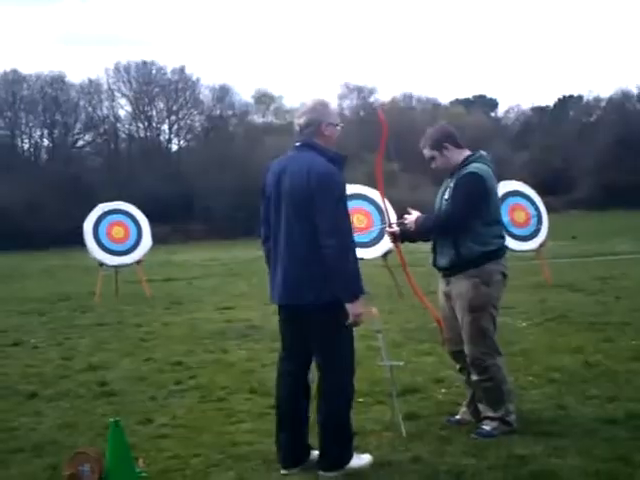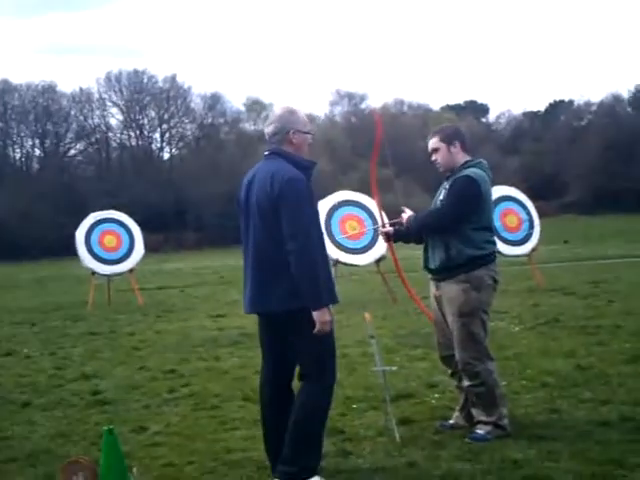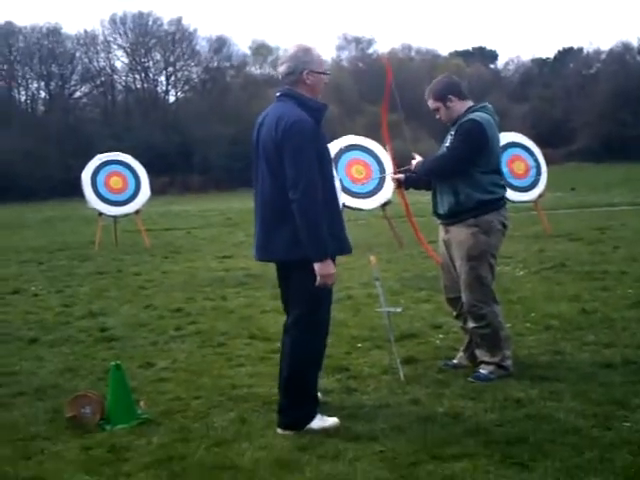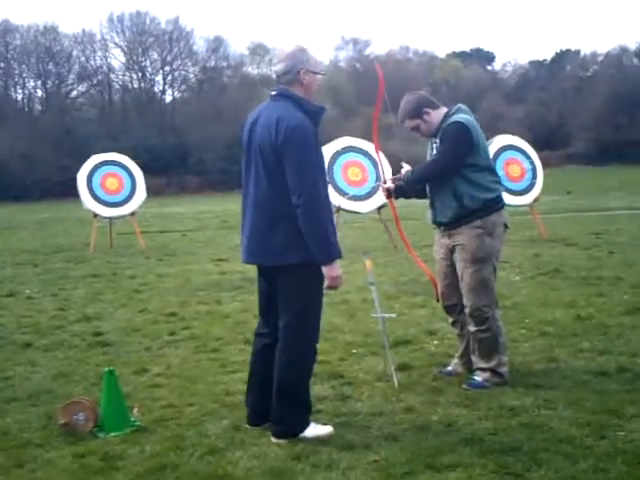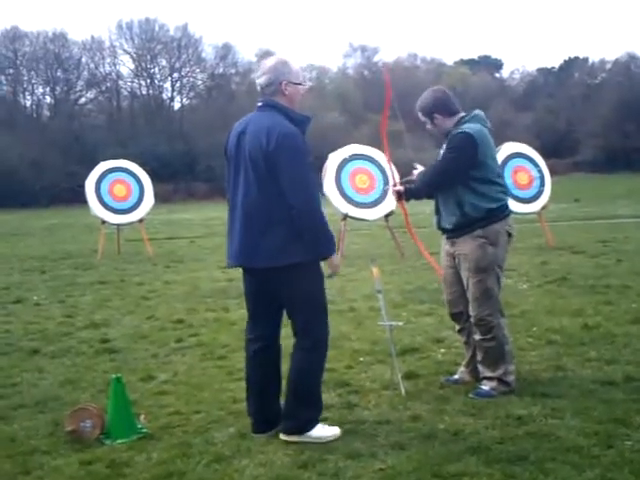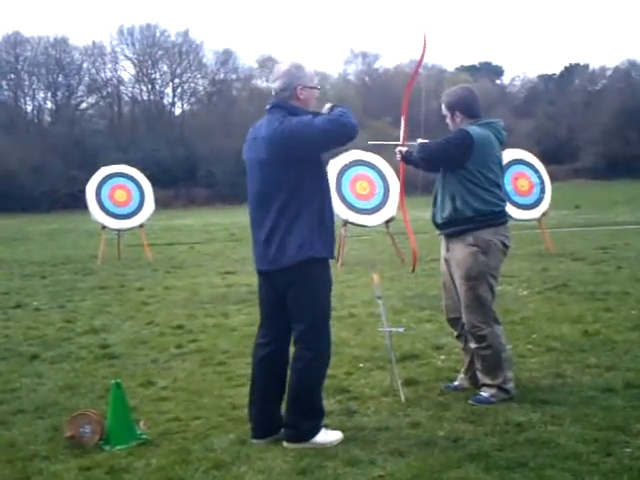
dt=0.7s
person 1, frame 1
left shoulder: (276, 169)
right shoulder: (324, 171)
left elbow: (267, 231)
right elbow: (337, 240)
right wrist: (353, 294)
left hip: (287, 288)
right hip: (323, 290)
left knee: (292, 367)
right knee: (336, 372)
left ankle: (292, 453)
right ankle: (335, 457)
person 1, frame 2
left shoulder: (253, 177)
right shoulder: (291, 178)
right elbow: (303, 247)
right wrist: (319, 302)
left hip: (265, 296)
right hip: (296, 298)
left knee: (276, 378)
right knee: (318, 377)
person 1, frame 3
left shoulder: (270, 116)
right shoulder: (299, 122)
right elbow: (306, 195)
right wrist: (322, 255)
left hip: (280, 238)
right hip: (303, 243)
left knee: (297, 320)
right knee: (309, 326)
left ankle: (295, 394)
right ankle: (296, 413)
person 1, frame 4
left shoulder: (258, 116)
right shoulder: (296, 124)
right elbow: (308, 198)
right wrist: (328, 256)
left hip: (265, 242)
right hip: (295, 247)
left knee: (270, 328)
right knee: (298, 334)
left ankle: (260, 409)
right ankle: (289, 422)
person 1, frame 5
left shoulder: (239, 130)
right shoulder: (284, 133)
left elbow: (234, 189)
right elbow: (304, 198)
right wrist: (329, 246)
left hip: (251, 250)
right hip: (290, 252)
left knee: (261, 334)
right knee: (312, 334)
left ankle: (264, 417)
right ankle: (299, 421)
person 1, frame 6
left shoulder: (259, 132)
right shoulder: (292, 129)
right elbow: (347, 127)
left wrist: (319, 117)
right wrist: (332, 109)
left hip: (270, 253)
right hip: (302, 254)
left knee: (270, 339)
right knee: (311, 342)
left ankle: (264, 424)
right ankle: (301, 429)
person 2, frame 1
left shoulder: (474, 175)
right shoulder: (457, 177)
left elbow: (452, 221)
right elbow: (444, 223)
left wrist: (420, 223)
right wrist: (406, 232)
left hip: (477, 272)
right hip: (455, 273)
left knee: (480, 349)
right knee: (459, 347)
left ankle: (500, 415)
right ankle: (477, 406)
person 2, frame 2
left shoulder: (470, 180)
right shoulder: (454, 181)
left elbow: (441, 220)
right elbow: (435, 225)
left wrist: (412, 220)
right wrist: (399, 233)
left hip: (468, 277)
right hip: (446, 277)
left knee: (471, 353)
right knee: (451, 352)
left ankle: (493, 419)
right ankle: (470, 411)
person 2, frame 3
left shoulder: (475, 125)
right shoulder: (463, 126)
left elbow: (447, 165)
right elbow: (446, 171)
left wrist: (419, 167)
right wrist: (410, 180)
left hip: (476, 222)
right hip: (455, 221)
left knee: (477, 296)
right knee: (456, 294)
left ankle: (497, 360)
right ankle: (474, 351)
person 2, frame 4
left shoulder: (459, 127)
right shoulder: (442, 133)
left elbow: (437, 170)
right elbow: (432, 181)
left wrist: (407, 177)
right wrist: (399, 188)
left hip: (477, 224)
right hip: (450, 226)
left knee: (478, 301)
right knee: (452, 299)
left ankle: (492, 368)
right ankle: (467, 358)
person 2, frame 5
left shoulder: (467, 136)
right shoulder: (460, 136)
left elbow: (438, 178)
right elbow: (444, 181)
left wrist: (412, 183)
right wrist: (410, 189)
left hip: (482, 232)
right hip: (458, 232)
left knee: (484, 310)
right knee: (459, 308)
left ankle: (499, 376)
right ankle: (474, 367)
person 2, frame 6
left shoulder: (469, 138)
right shoulder: (476, 138)
left elbow: (429, 155)
right elbow: (439, 161)
left wrist: (412, 151)
right wrist: (411, 155)
left hip: (478, 238)
right hip: (460, 236)
left knee: (478, 316)
right knee: (458, 314)
left ankle: (498, 383)
right ankle: (473, 374)
